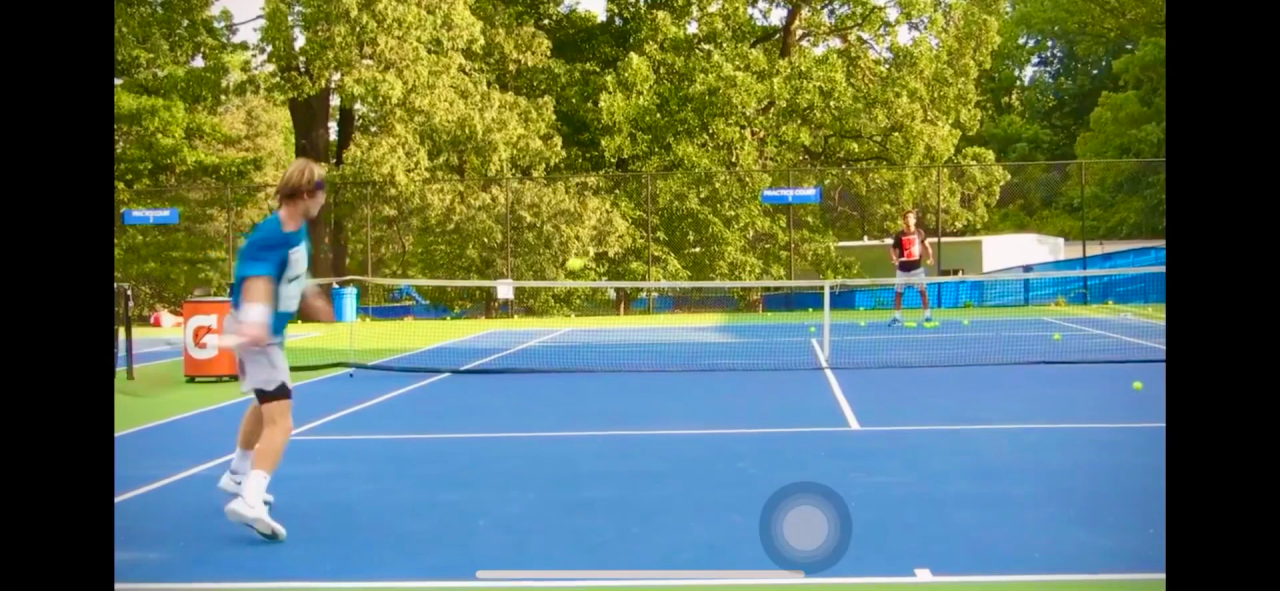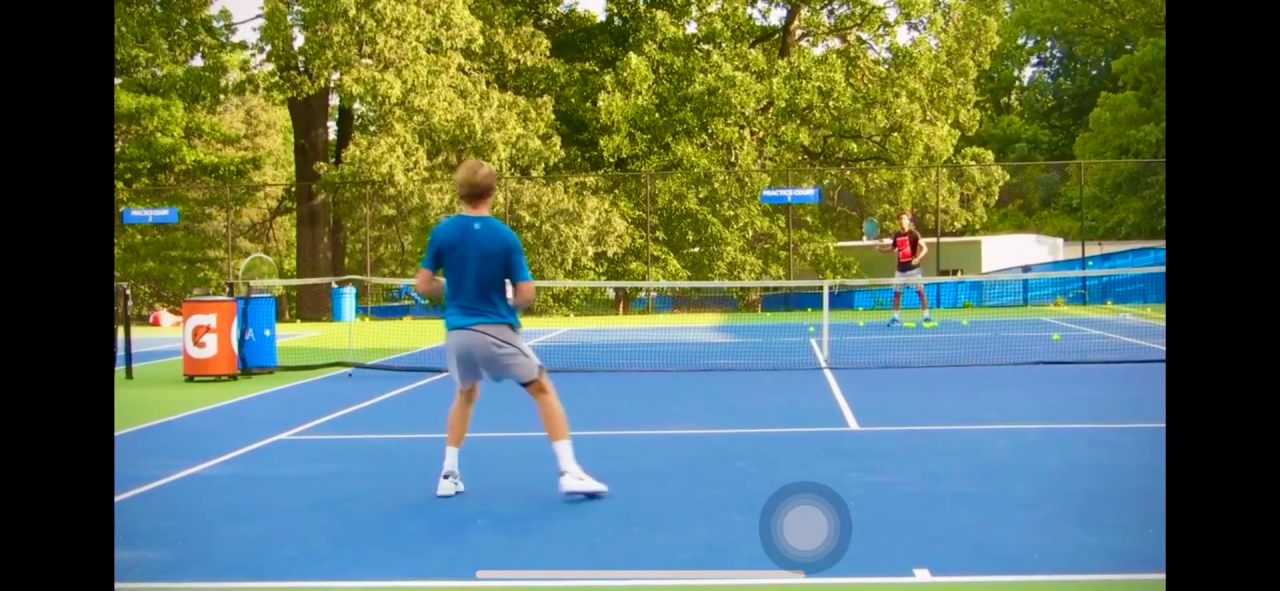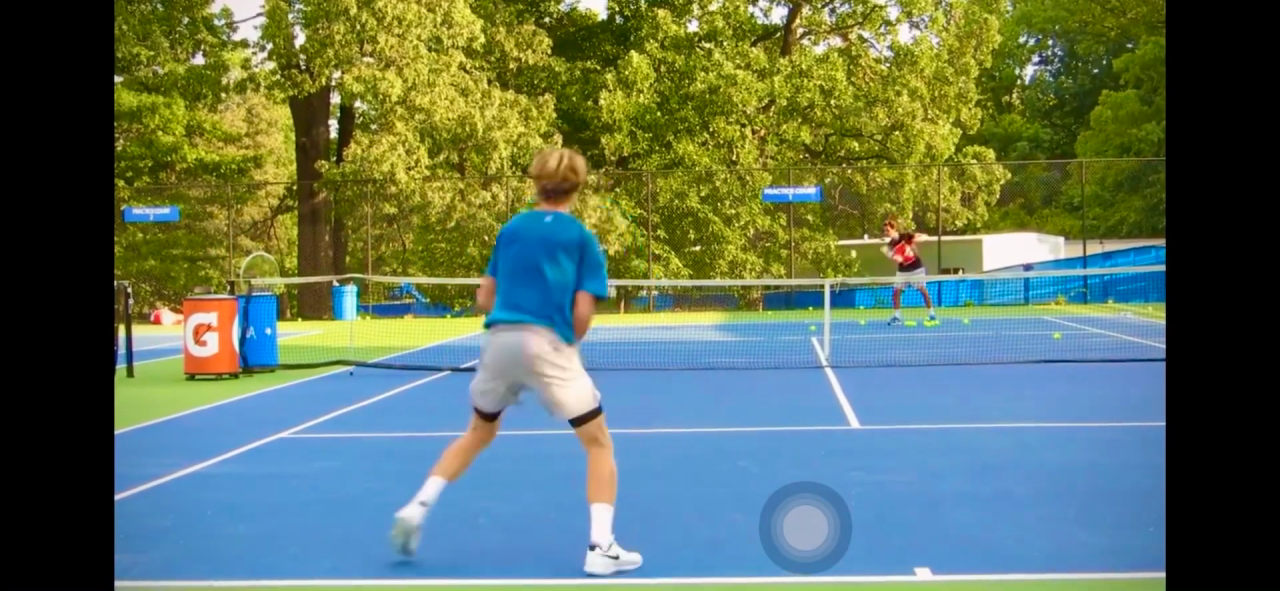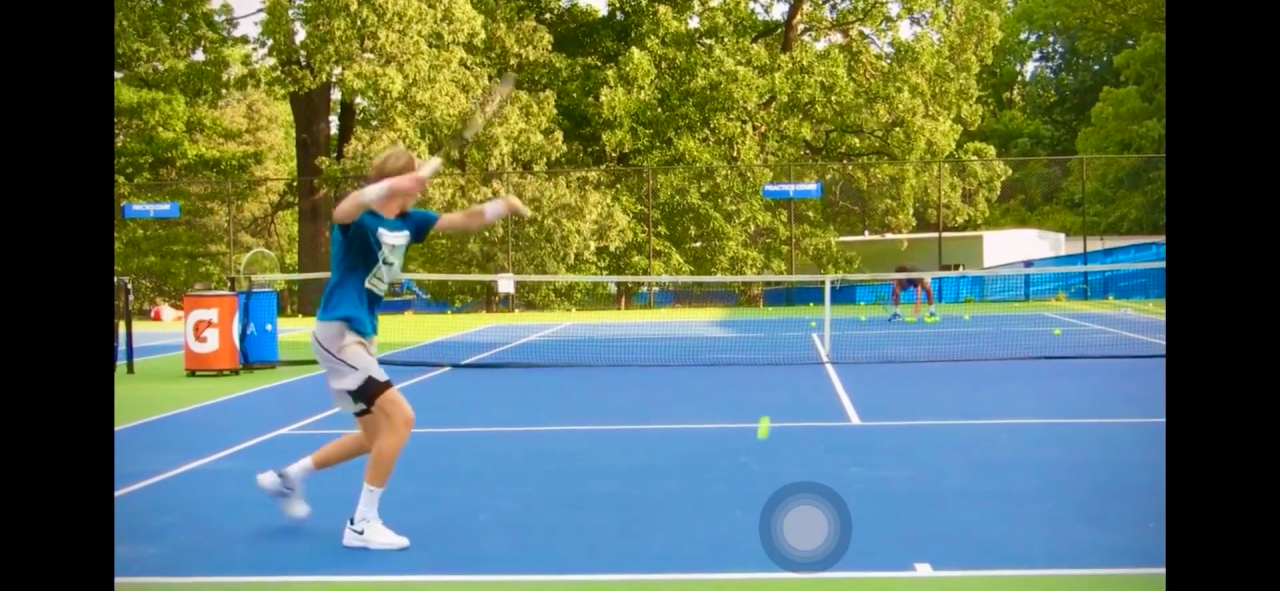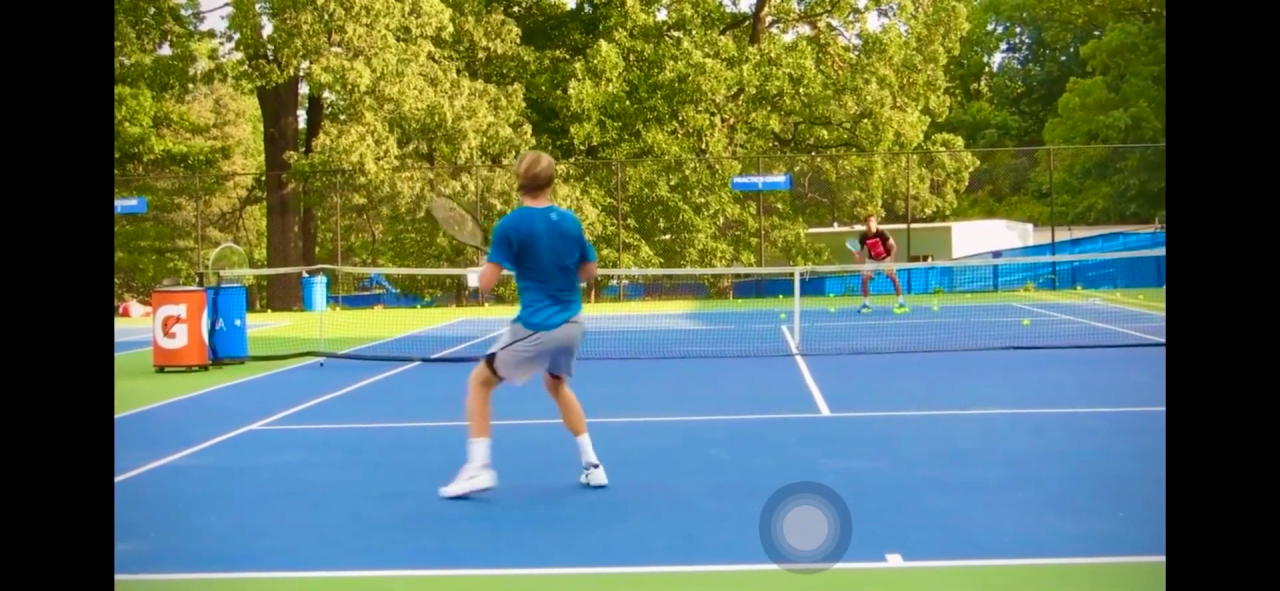
dt=1s
person 1, frame 1
left shoulder: (296, 230)
right shoulder: (270, 238)
right elbow: (256, 290)
left wrist: (314, 302)
right wrist: (252, 326)
left hip: (266, 337)
right hip: (257, 340)
left knee: (265, 407)
right knee: (279, 421)
left ankle: (236, 476)
right ankle: (248, 502)
person 1, frame 2
left shoulder: (441, 232)
right shoulder: (506, 237)
left elbow: (423, 285)
right elbow: (525, 296)
left hip: (459, 334)
right hip: (497, 331)
left knee: (465, 396)
right knee: (543, 393)
left ankle: (448, 476)
right ankle: (571, 473)
person 1, frame 3
left shoulder: (510, 229)
right shoulder: (582, 237)
left elbow: (484, 298)
right elbow: (583, 311)
right wrist: (569, 345)
left hip: (501, 343)
right hip: (547, 346)
left knee: (477, 435)
right knee: (599, 444)
left ankle: (418, 509)
right ankle: (601, 547)
person 1, frame 4
left shoulder: (405, 221)
right shoulder: (359, 217)
left elbow: (460, 221)
right elbow: (342, 210)
left wrist: (499, 206)
right wrist: (391, 186)
left hip: (356, 335)
right hip: (339, 333)
left knee: (375, 435)
right knee: (400, 419)
left ankle: (288, 478)
right ankle: (363, 523)
person 1, frame 5
left shoulder: (511, 225)
right shoulder: (571, 222)
left elbow: (487, 283)
right elbow: (589, 272)
left wrist: (479, 273)
left hip: (534, 328)
right hip: (571, 325)
left knee: (479, 383)
right knee: (557, 387)
left ankle: (478, 468)
right ankle: (592, 465)
